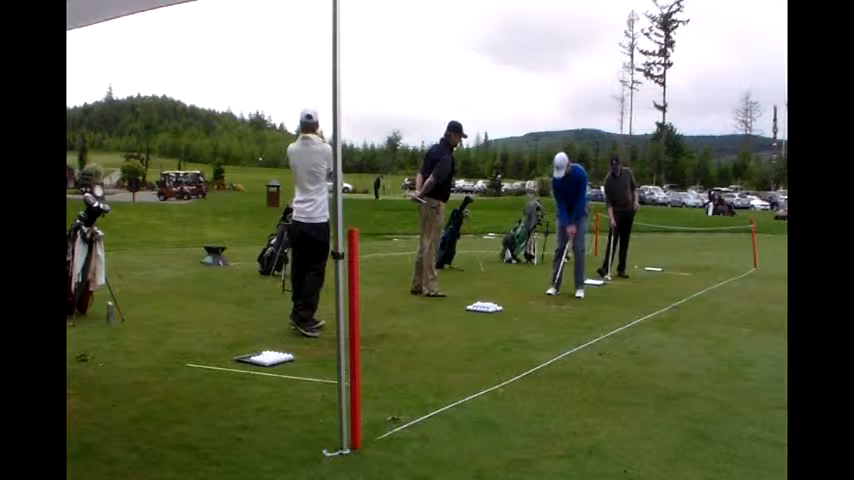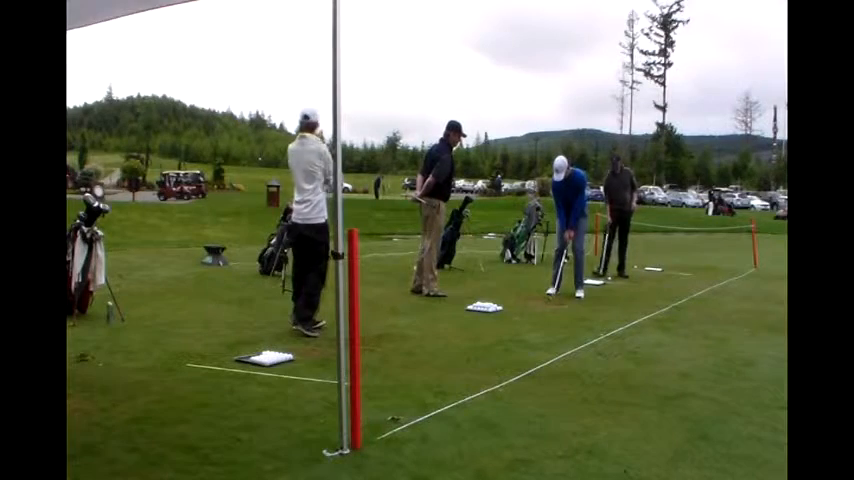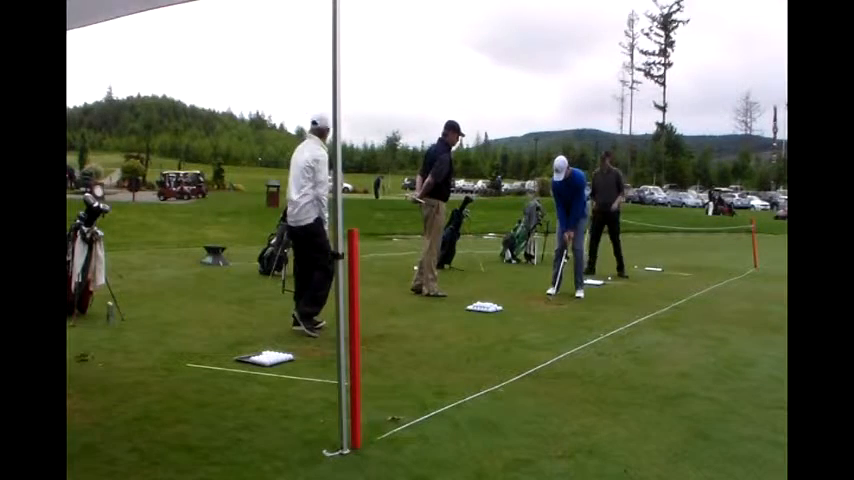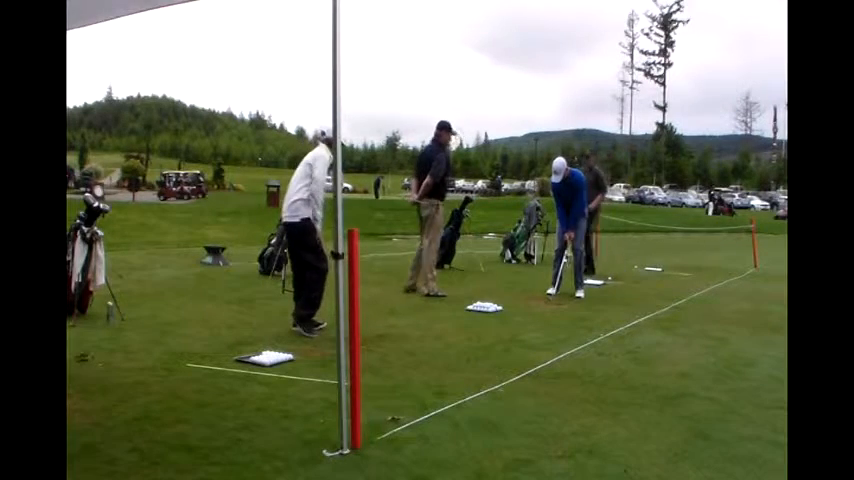
dt=0.4s
person 1, frame 1
left shoulder: (292, 150)
right shoulder: (325, 149)
left hip: (298, 218)
right hip: (318, 219)
left knee: (299, 268)
right knee: (315, 269)
left ankle: (301, 314)
right ankle: (303, 317)
person 1, frame 2
left shoulder: (291, 149)
right shoulder: (320, 148)
right elbow: (331, 178)
left wrist: (316, 183)
left hip: (297, 218)
right hip: (316, 218)
left knee: (300, 268)
right knee: (317, 269)
left ankle: (301, 315)
right ankle: (304, 317)
person 1, frame 3
left shoulder: (300, 150)
right shoulder: (319, 152)
right elbow: (321, 190)
right wrist: (325, 223)
left hip: (293, 218)
right hip: (309, 217)
left knee: (303, 268)
right knee: (325, 265)
left ankle: (301, 315)
right ankle: (306, 313)
person 1, frame 4
left shoulder: (314, 154)
right shoulder: (323, 155)
right elbow: (316, 189)
left wrist: (313, 221)
right wrist: (317, 223)
left hip: (290, 217)
right hip: (301, 217)
left knee: (301, 267)
right knee: (318, 266)
left ankle: (302, 316)
right ankle: (303, 317)
person 2, frame 1
left shoulder: (434, 149)
right shoulder: (446, 155)
left elbow: (421, 173)
right elbow: (433, 179)
left wrist: (418, 192)
right wrist: (421, 194)
left hip: (426, 201)
right hip: (434, 202)
left knee: (424, 244)
right knee: (431, 245)
left ankle: (418, 284)
right ankle: (430, 287)
person 2, frame 2
left shoulder: (434, 149)
right shoulder: (445, 154)
left elbow: (421, 173)
right elbow: (432, 179)
left wrist: (418, 192)
right wrist: (422, 194)
left hip: (427, 201)
right hip: (435, 202)
left knee: (426, 244)
right knee: (432, 245)
left ankle: (418, 284)
right ankle: (430, 287)
person 2, frame 3
left shoulder: (433, 149)
right shoulder: (444, 154)
left elbow: (421, 174)
right elbow: (432, 179)
left wrist: (418, 192)
right wrist: (421, 194)
left hip: (427, 201)
right hip: (435, 202)
left knee: (429, 244)
right knee: (432, 245)
left ankle: (419, 282)
right ankle: (430, 287)
person 2, frame 4
left shoulder: (426, 150)
right shoulder: (441, 154)
left elbow: (416, 176)
right elbow: (431, 179)
left wrist: (414, 194)
right wrist: (419, 196)
left hip: (424, 202)
right hip: (433, 202)
left knee: (423, 243)
right knee: (431, 244)
left ankle: (412, 282)
right ankle: (429, 287)
person 3, frame 1
left shoulder: (580, 173)
right shoulder: (556, 178)
left elbow: (581, 199)
right elbow: (560, 203)
left wrist: (574, 223)
right wrist: (567, 224)
left hip: (579, 213)
right hip: (564, 214)
left knee: (578, 248)
right knee: (560, 248)
left ankle: (579, 286)
right ankle: (555, 285)
person 3, frame 2
left shoulder: (580, 177)
right shoulder: (555, 181)
left elbow: (578, 203)
right elbow: (559, 206)
left wrist: (571, 228)
right wrist: (565, 229)
left hip: (579, 215)
right hip: (564, 215)
left knee: (578, 249)
right knee: (560, 248)
left ankle: (579, 286)
right ankle: (555, 284)
person 3, frame 3
left shoulder: (579, 177)
right shoulder: (555, 182)
left elbow: (578, 204)
right elbow: (559, 206)
left wrist: (571, 228)
right wrist: (564, 229)
left hip: (579, 215)
right hip: (564, 214)
left knee: (577, 249)
right knee: (560, 248)
left ankle: (579, 287)
right ankle: (555, 285)
person 3, frame 4
left shoulder: (578, 178)
right shoulder: (555, 182)
left elbow: (578, 204)
right elbow: (559, 206)
left wrist: (572, 229)
right wrist: (565, 230)
left hip: (579, 215)
right hip: (564, 215)
left knee: (577, 249)
right knee: (559, 248)
left ankle: (579, 287)
right ankle: (555, 284)
person 4, frame 1
left shoulder: (628, 172)
right shoulder: (608, 180)
left elbow: (634, 187)
right elbow: (608, 201)
left wrist: (636, 201)
right wrist: (611, 218)
left hip: (629, 211)
right hip: (617, 212)
left knee: (625, 241)
right knee: (612, 240)
left ankle: (621, 269)
right ankle: (606, 268)
person 4, frame 2
left shoulder: (628, 173)
right shoulder: (608, 177)
left elbow: (634, 188)
right elbow: (607, 198)
left wrist: (634, 201)
right wrist: (608, 215)
left hip: (626, 211)
right hip: (614, 211)
left knee: (623, 241)
right knee: (609, 240)
left ankle: (621, 269)
right ankle: (602, 268)
person 4, frame 3
left shoulder: (616, 173)
right shoulder: (596, 174)
left elbow: (622, 191)
left wrist: (616, 203)
right wrist: (592, 209)
left hip: (612, 211)
right hip: (598, 211)
left knee: (615, 240)
right knee: (593, 240)
left ankle: (621, 269)
right ankle: (590, 267)
person 4, frame 4
left shoulder: (597, 172)
right shoulder: (583, 172)
left elbow: (603, 191)
left wrist: (594, 203)
left hip: (591, 209)
left knee: (586, 234)
right knee: (585, 236)
left ankle: (590, 266)
right ankle: (588, 266)
